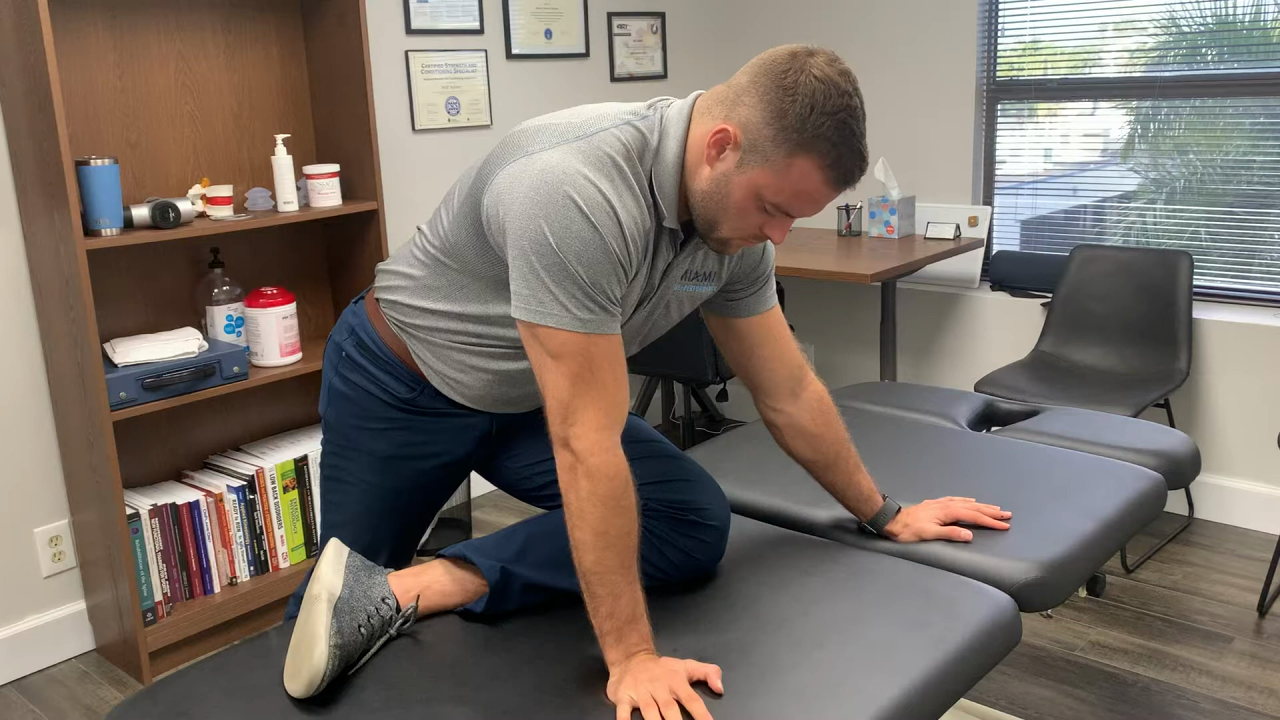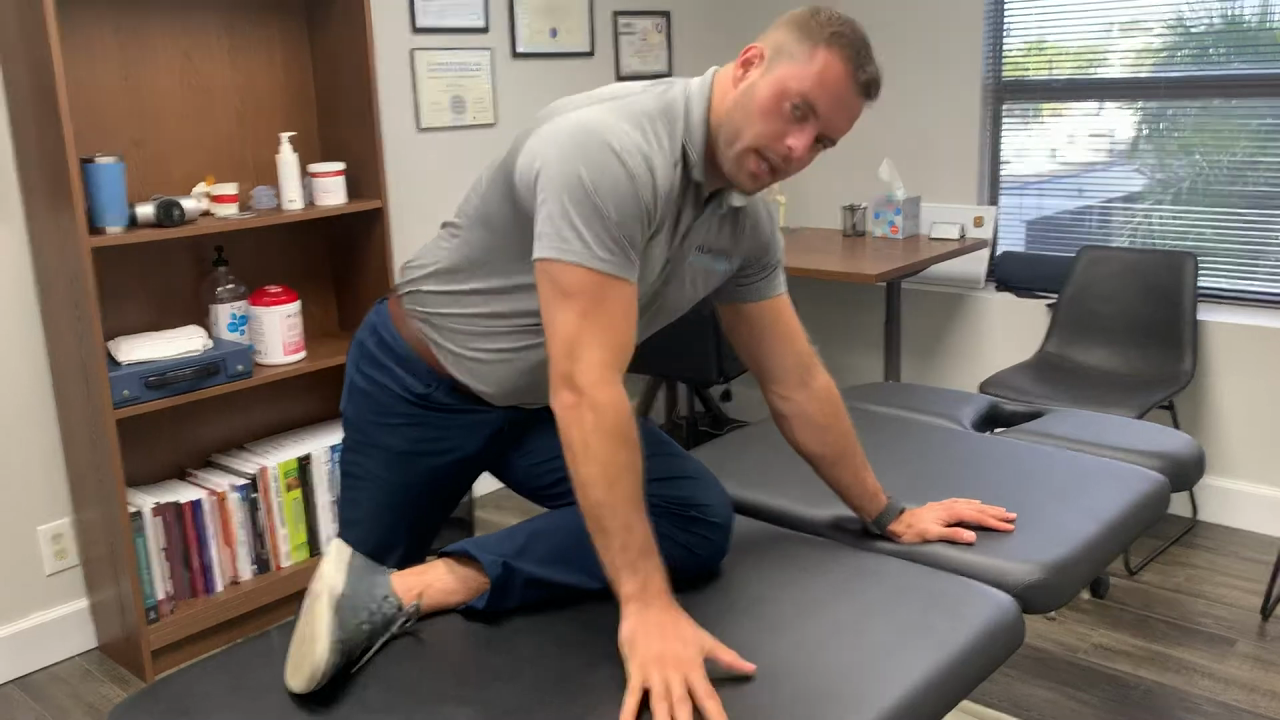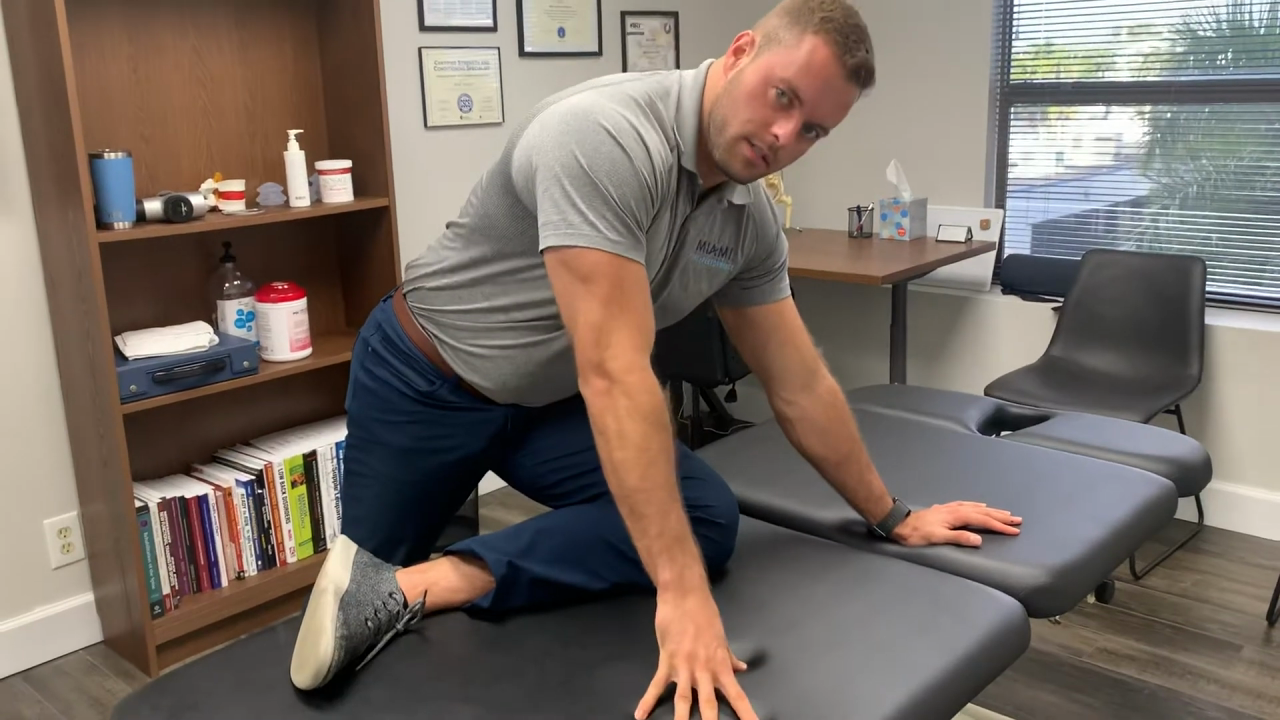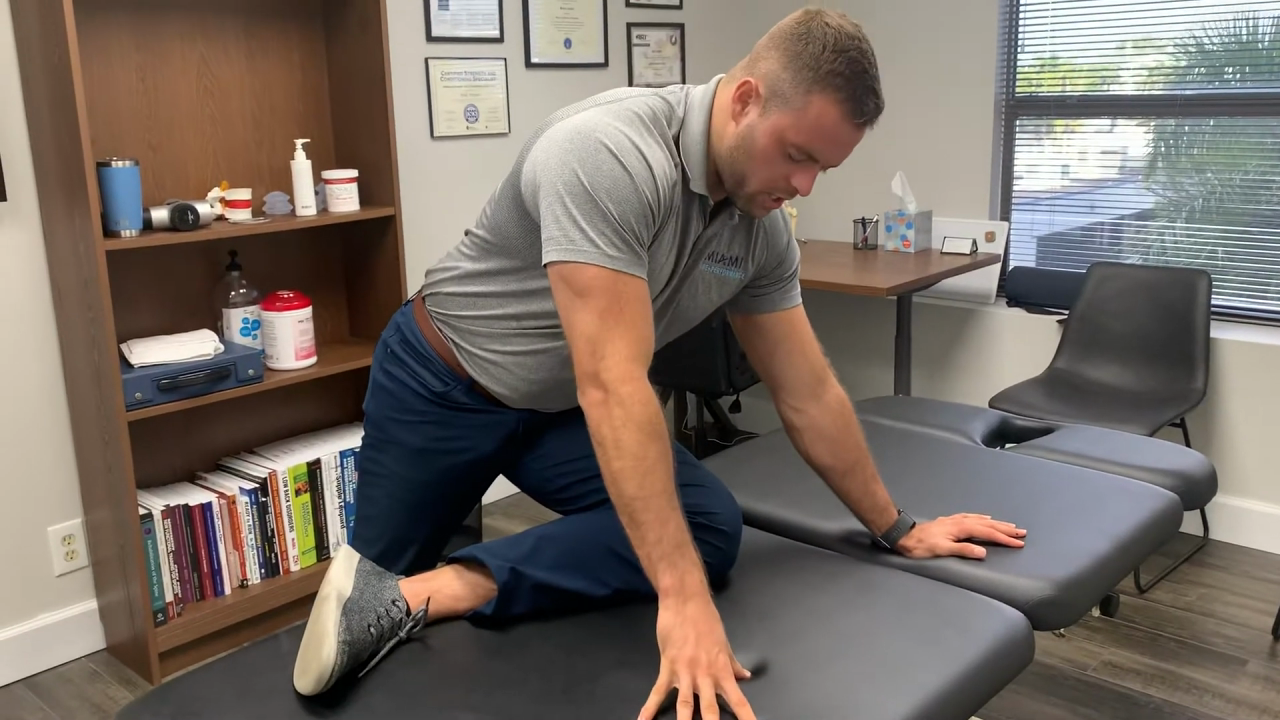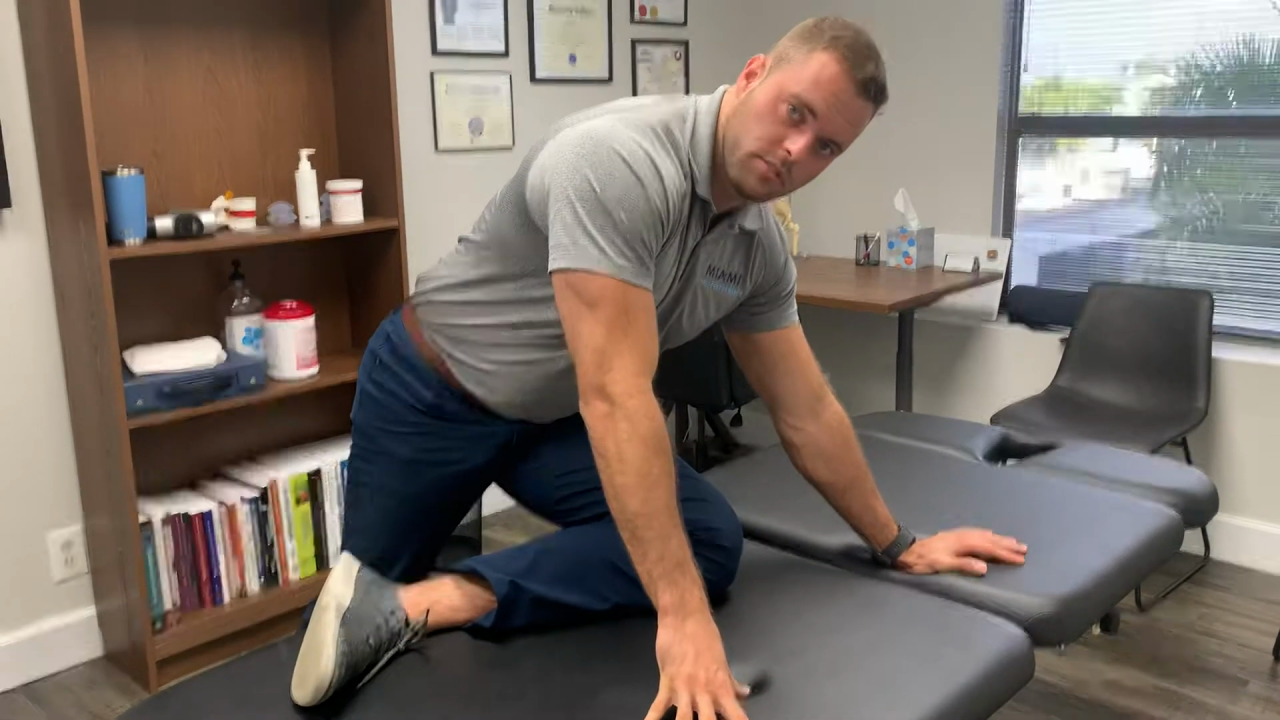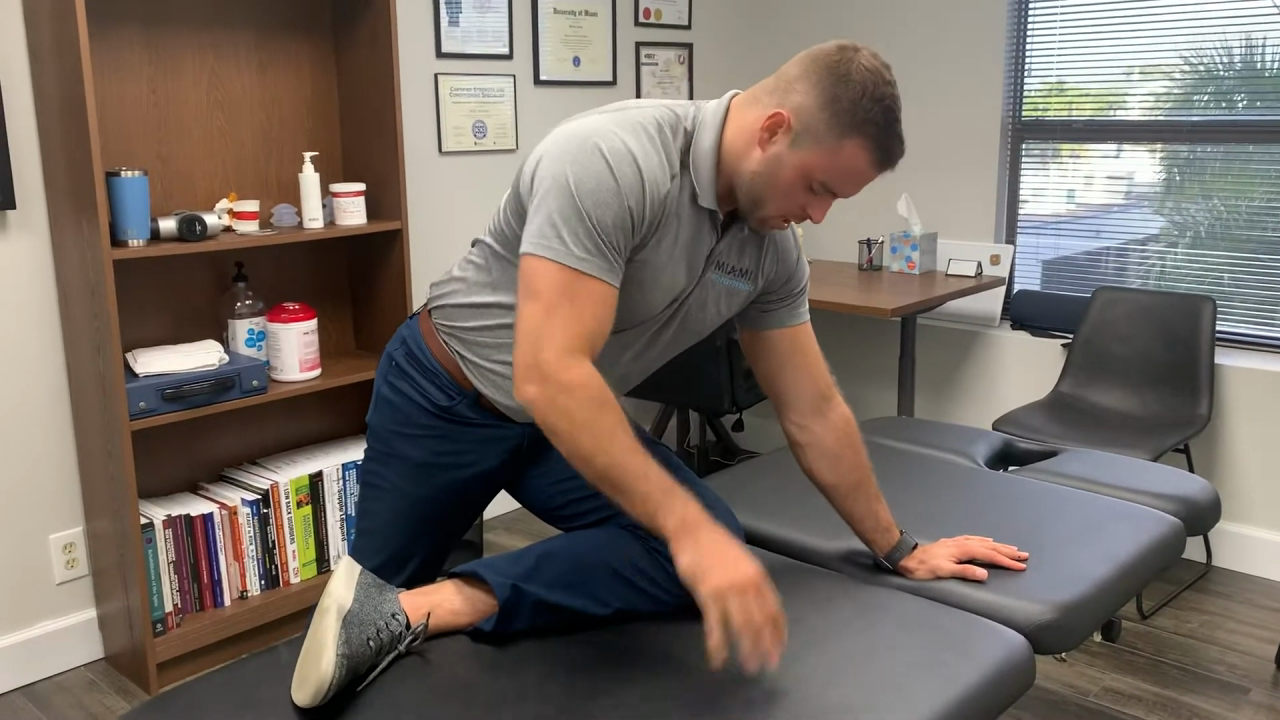
dt=0.7s
person 1, frame 1
left shoulder: (735, 225)
right shoulder: (576, 189)
left elbow: (788, 394)
right elbow: (587, 445)
left wrist: (886, 515)
right wrist: (631, 657)
left hip: (528, 395)
right hip: (402, 381)
left knee: (695, 522)
right knee: (330, 632)
left ankle: (405, 593)
person 1, frame 2
left shoulder: (747, 220)
right shoulder: (611, 147)
left elbow: (796, 383)
right elbow: (586, 390)
left wrist: (888, 515)
right wrist: (646, 605)
left hip: (538, 399)
right hip: (420, 380)
left knee: (697, 520)
right knee: (366, 582)
left ankle: (411, 591)
person 1, frame 3
left shoulder: (750, 222)
right shoulder: (602, 134)
left elbow: (799, 386)
right elbow: (615, 375)
left wrist: (893, 518)
right wrist: (683, 592)
left hip: (547, 399)
right hip: (425, 379)
left knee: (705, 518)
right knee: (374, 579)
left ankle: (419, 587)
person 1, frame 4
left shoulder: (763, 231)
right shoulder: (609, 153)
left elbow: (809, 395)
right elbow: (612, 387)
left wrist: (898, 529)
right wrist: (684, 598)
left hip: (559, 407)
right hip: (444, 382)
left knee: (709, 526)
right knee: (379, 582)
left ankle: (421, 598)
person 1, frame 5
left shoulder: (759, 246)
right shoulder: (619, 159)
left elbow: (805, 413)
right elbow: (616, 398)
left wrist: (899, 546)
right wrist: (683, 615)
left hip: (552, 416)
right hip: (432, 393)
left knee: (709, 541)
right knee: (365, 604)
left ankle: (420, 608)
person 1, frame 6
left shoulder: (771, 248)
right shoulder: (612, 158)
left elbow: (814, 414)
right elbow: (548, 376)
left wrist: (899, 550)
right wrist: (690, 531)
left hip: (575, 415)
right hip: (448, 396)
left knee: (716, 551)
left ankle: (420, 611)
